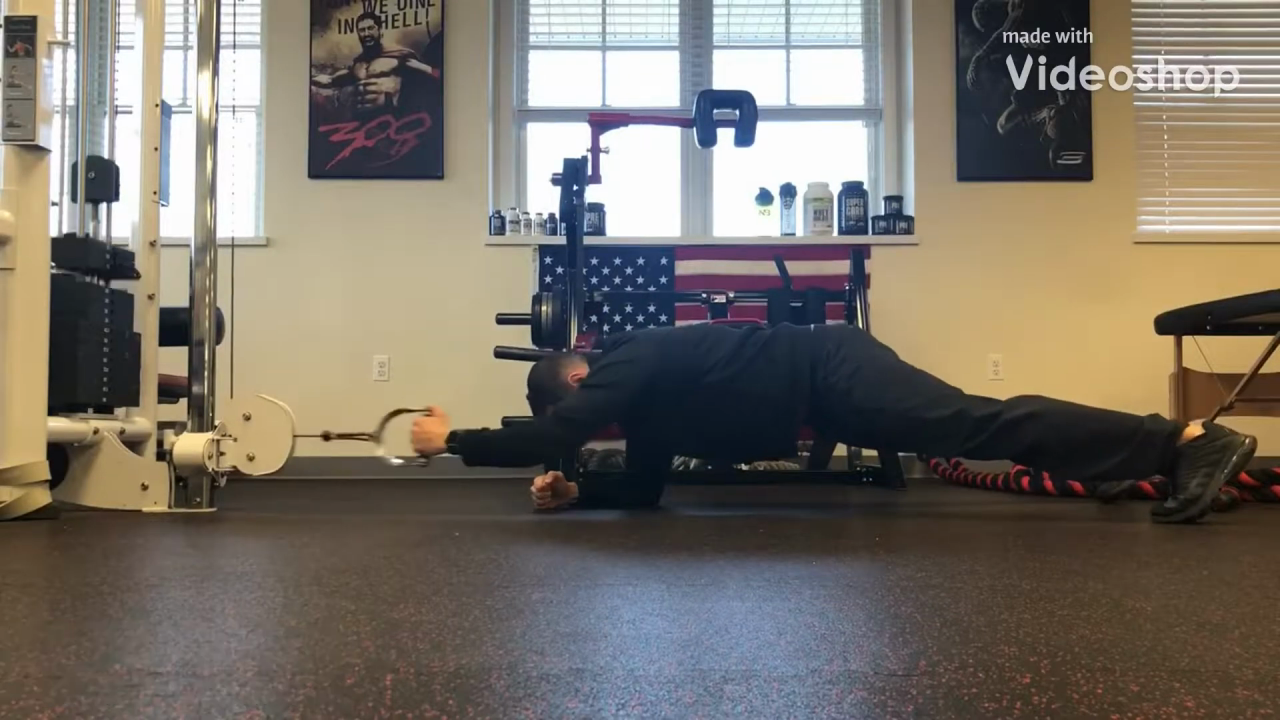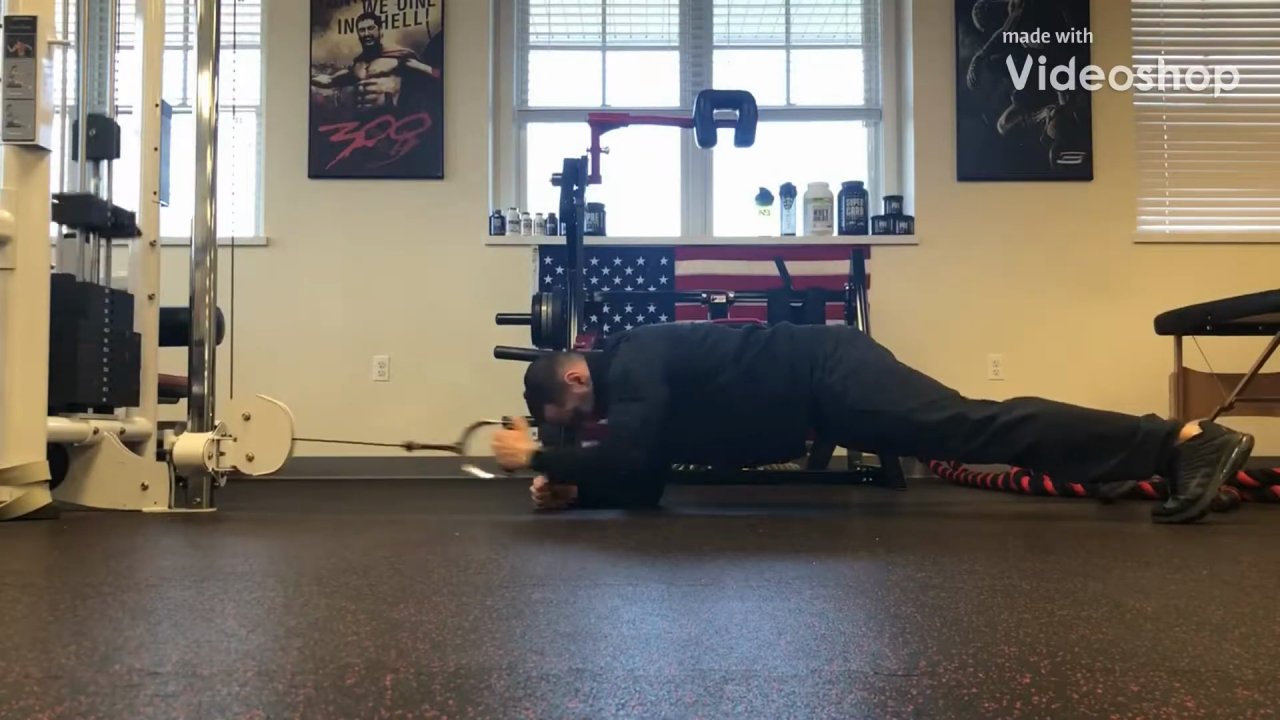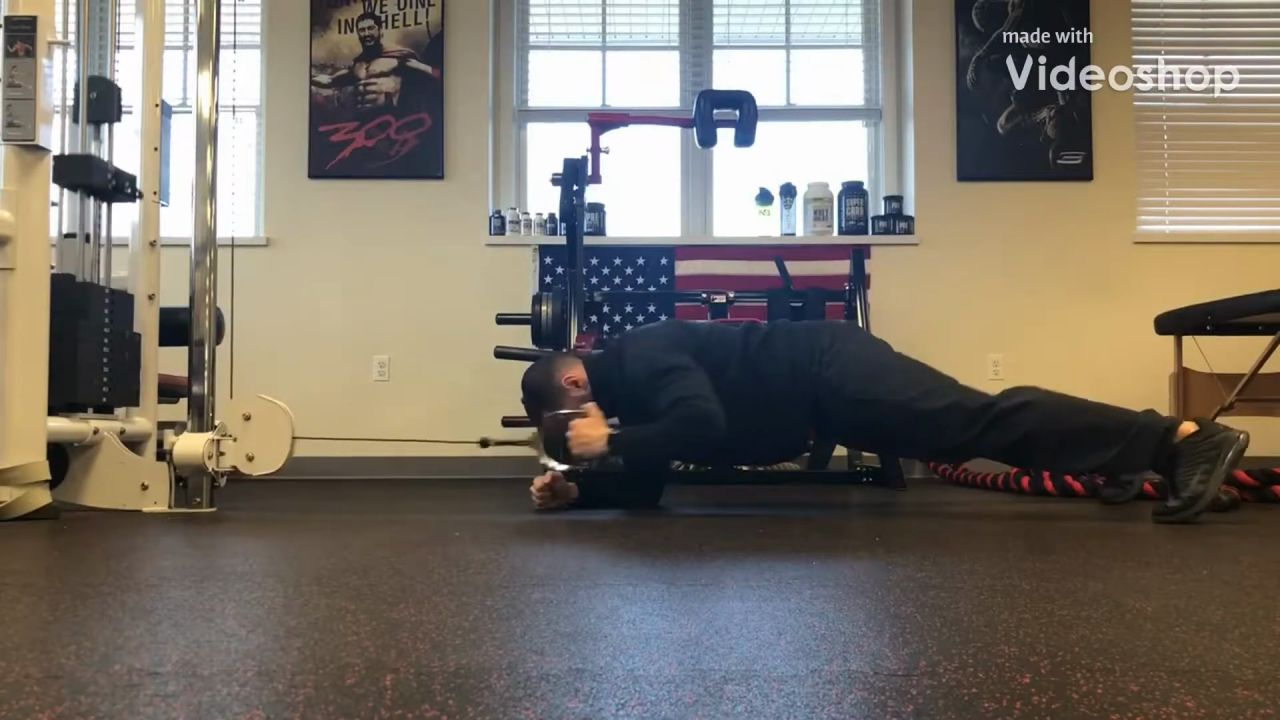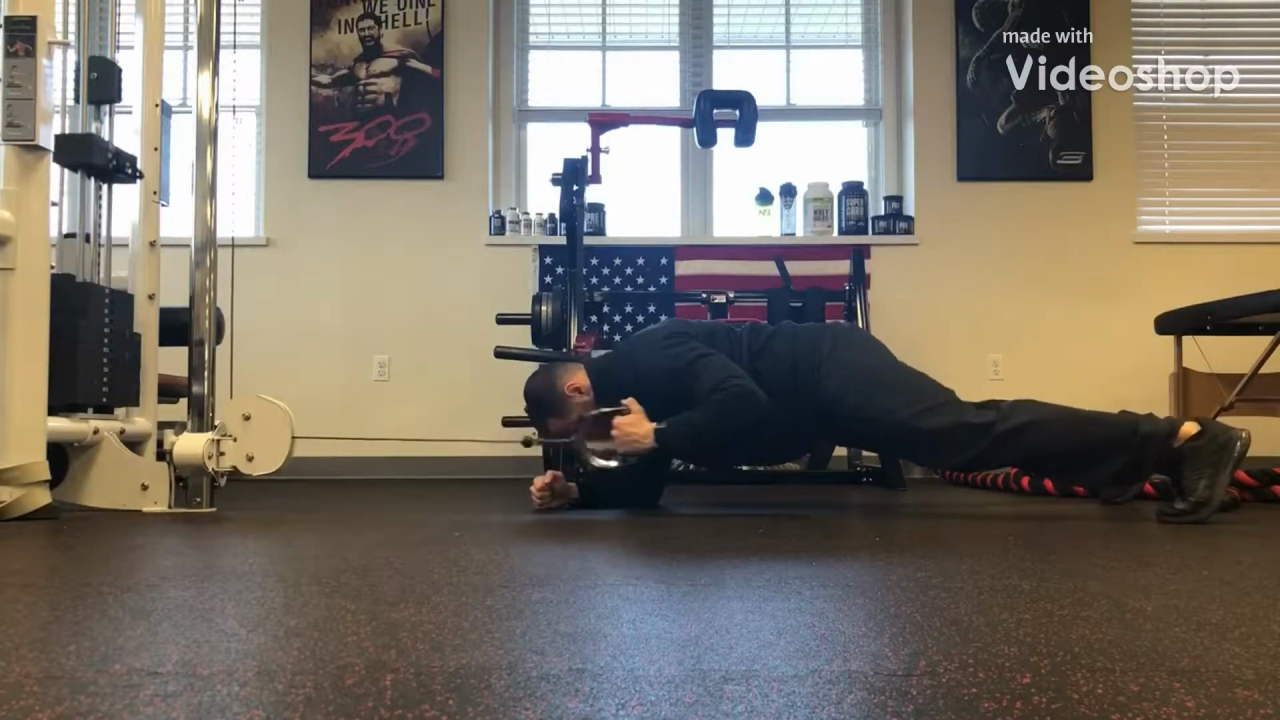
dt=0.2s
person 1, frame 1
left shoulder: (623, 366)
right shoulder: (641, 392)
left elbow: (554, 433)
right elbow: (645, 489)
left wrist: (452, 439)
right wrist: (576, 492)
left hip: (830, 372)
right hip: (823, 389)
left knee: (978, 425)
right knee: (971, 430)
left ankle: (1185, 441)
right ankle: (1157, 450)
person 1, frame 2
left shoulder: (633, 361)
right shoulder: (647, 380)
left elbow: (621, 455)
right elbow: (642, 486)
left wrist: (537, 455)
right wrist: (572, 487)
left hip: (831, 374)
right hip: (825, 393)
left knee: (977, 428)
right knee: (972, 434)
left ankle: (1182, 441)
right ankle: (1163, 447)
person 1, frame 3
left shoulder: (642, 358)
right shoulder: (624, 387)
left elbow: (705, 425)
right elbow: (644, 488)
left wrist: (609, 441)
right wrist: (576, 489)
left hip: (830, 367)
right hip: (823, 394)
left knee: (974, 418)
right knee: (960, 436)
left ankle: (1180, 437)
right ankle: (1134, 450)
person 1, frame 4
left shoulder: (650, 358)
right shoulder: (632, 393)
left elbow: (745, 402)
right elbow: (642, 489)
left wrist: (655, 435)
right wrist: (575, 490)
left hip: (833, 371)
right hip: (826, 393)
left knee: (970, 434)
right knee: (965, 432)
left ankle: (1182, 440)
right ankle: (1128, 448)
